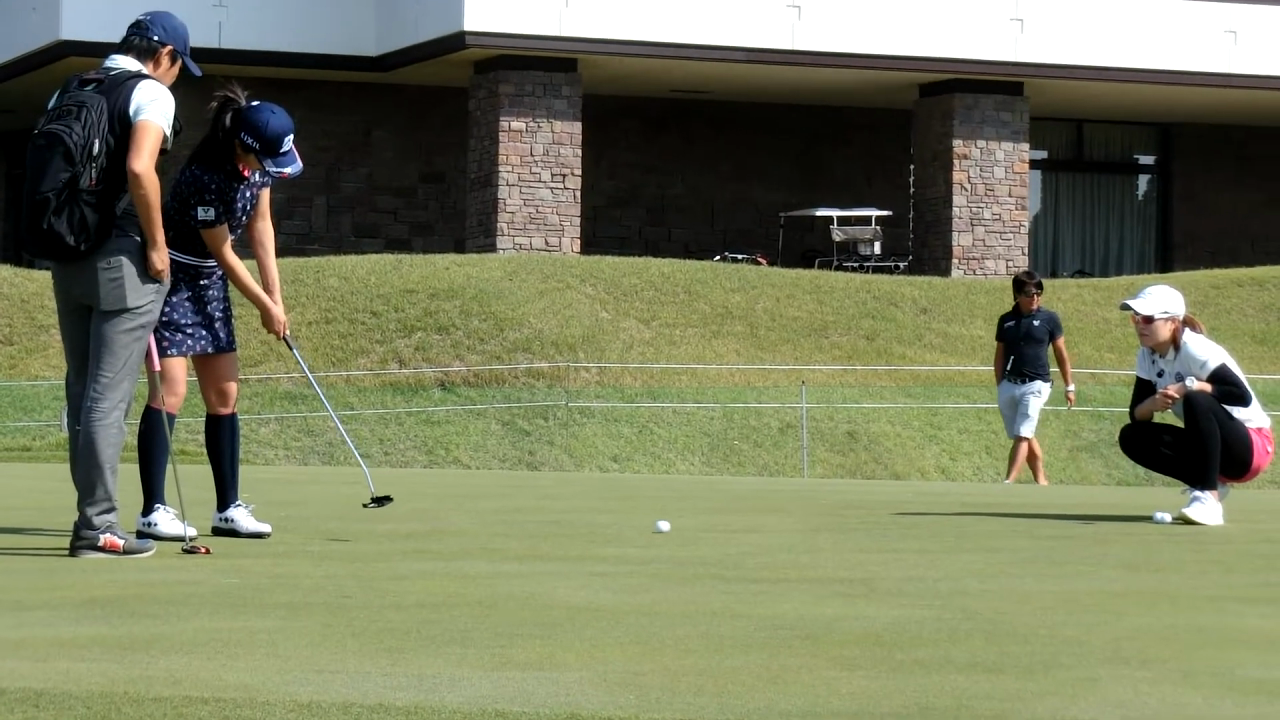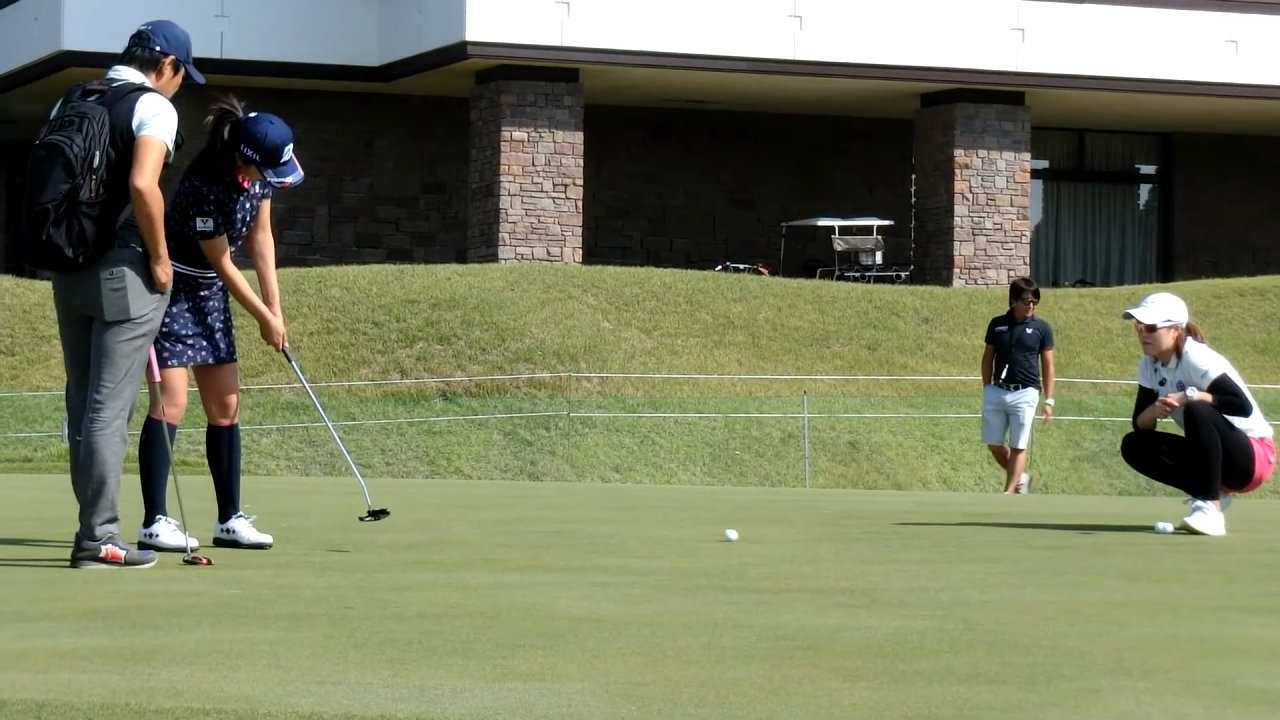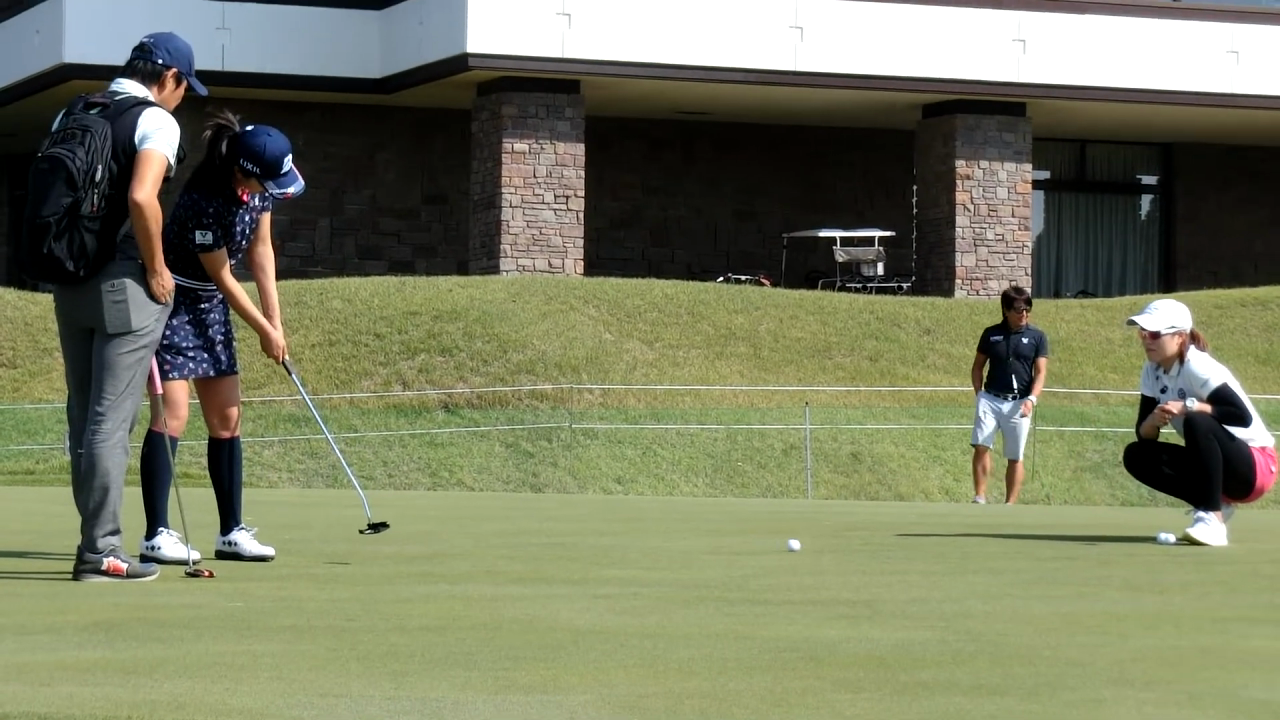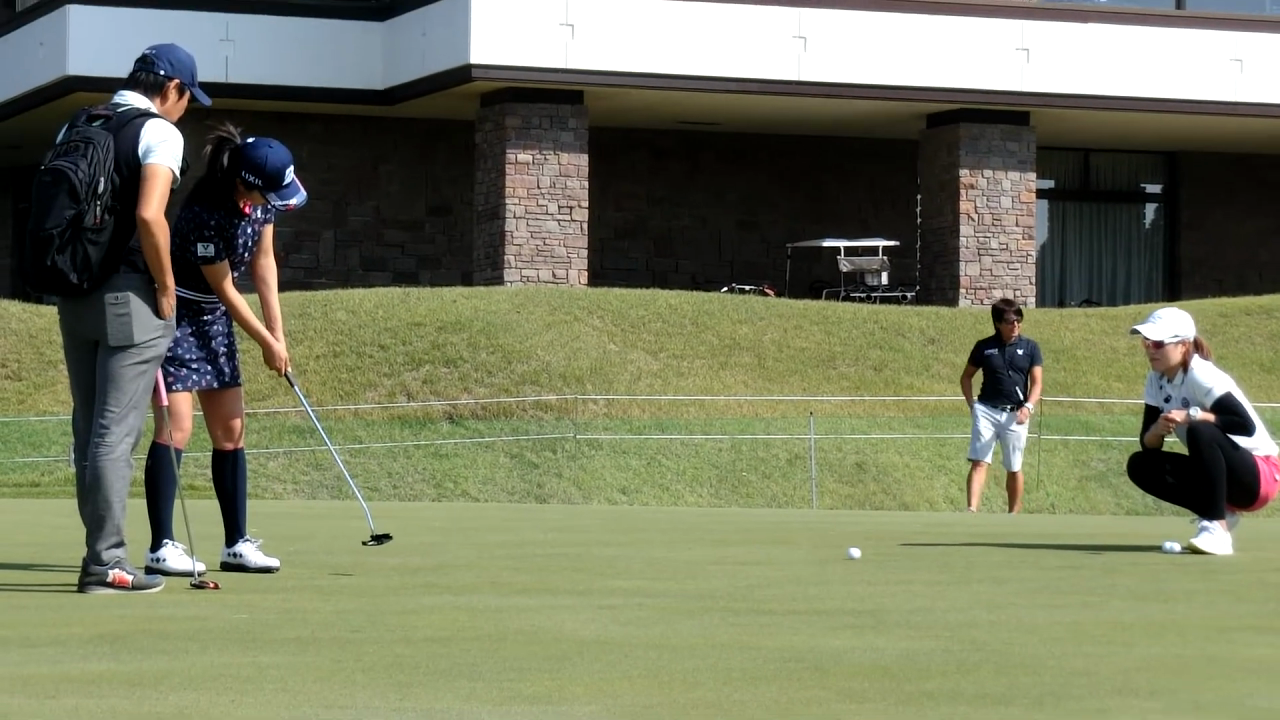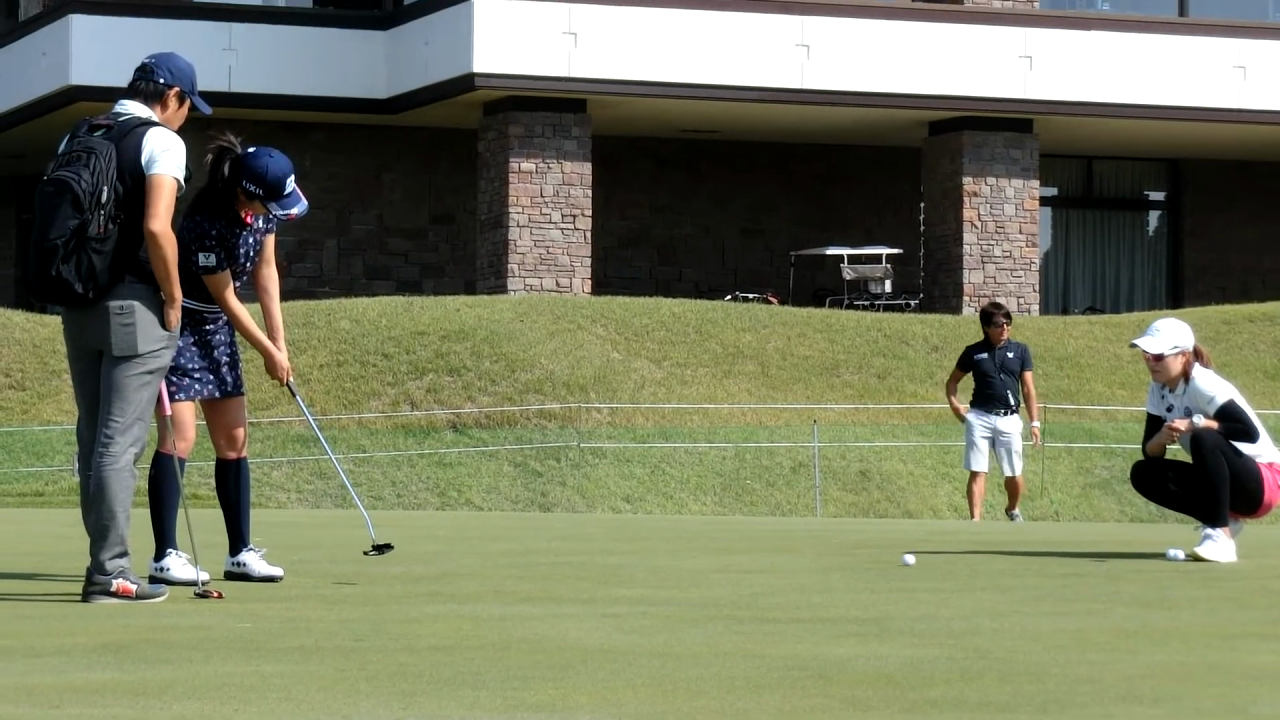
dt=0.2s
person 1, frame 1
left shoulder: (70, 92)
right shoulder: (151, 92)
left elbow: (46, 171)
right elbow: (139, 169)
left wrist: (67, 232)
right wrist: (157, 243)
left hip: (68, 256)
right hip: (120, 257)
left knee: (82, 392)
right knee: (108, 397)
left ankle: (92, 516)
right ankle: (98, 527)
person 1, frame 2
left shoulder: (71, 102)
right shoulder: (154, 105)
right elbow: (141, 184)
right wrist: (160, 258)
left hip: (69, 268)
right hip: (122, 268)
left knee: (83, 403)
right knee: (109, 408)
left ankle: (95, 526)
right ankle: (99, 538)
person 1, frame 3
left shoulder: (72, 114)
right shoulder: (156, 120)
right elbow: (140, 198)
right wrist: (157, 271)
left hip: (70, 281)
right hip: (122, 281)
left knee: (84, 415)
right knee: (110, 419)
left ankle: (96, 538)
right ankle: (100, 551)
person 1, frame 4
right shoulder: (159, 131)
right elbow: (148, 216)
right wrist: (166, 288)
left hip: (75, 293)
right hip: (127, 295)
left knee: (89, 428)
right knee: (115, 431)
left ankle: (102, 551)
right ankle: (106, 563)
person 1, frame 5
right shoulder: (161, 139)
right elbow: (156, 228)
right wrist: (173, 300)
left hip: (79, 304)
right hip: (131, 303)
left knee: (93, 438)
right knee: (119, 441)
left ankle: (106, 560)
right ankle: (109, 571)
person 2, frame 1
left shoulder: (260, 162)
right shoulder: (205, 176)
left elbow: (261, 224)
right elbow: (224, 252)
left wrist: (276, 294)
right wrist: (265, 306)
left hip: (211, 282)
right hip: (173, 279)
left knee: (225, 395)
right knee: (171, 392)
left ankle: (229, 508)
right ankle: (153, 511)
person 2, frame 2
left shoulder: (260, 173)
right shoulder: (204, 186)
left elbow: (261, 236)
right elbow: (223, 263)
left wrist: (275, 306)
right wrist: (265, 318)
left hip: (211, 293)
right hip: (174, 289)
left knee: (225, 406)
right knee: (171, 403)
left ankle: (230, 519)
right ankle: (154, 522)
person 2, frame 3
left shoulder: (260, 187)
right shoulder: (204, 199)
left elbow: (261, 249)
right elbow: (223, 276)
left wrist: (276, 319)
right wrist: (265, 332)
left hip: (212, 305)
right hip: (174, 302)
left knee: (227, 418)
right knee: (173, 415)
left ankle: (232, 532)
right ankle: (156, 534)
person 2, frame 4
left shoulder: (262, 198)
right shoulder: (205, 212)
left elbow: (263, 260)
right elbow: (225, 288)
left wrist: (278, 331)
right wrist: (266, 343)
left hip: (214, 317)
right hip: (176, 314)
left knee: (230, 430)
right knee: (177, 426)
left ankle: (237, 543)
right ankle: (162, 546)
person 2, frame 5
left shoulder: (264, 208)
right shoulder: (207, 222)
left elbow: (265, 269)
right elbow: (227, 298)
left wrist: (280, 341)
right wrist: (269, 353)
left hip: (217, 327)
right hip: (179, 324)
left knee: (234, 439)
right knee: (180, 436)
left ankle: (241, 552)
right ankle: (165, 556)
person 3, frame 1
left shoulder: (1196, 349)
right shoulder: (1147, 355)
left elbow: (1243, 396)
right elbow: (1136, 415)
left wrist: (1189, 385)
right wrist: (1152, 403)
right hip: (1211, 447)
left knee: (1197, 400)
right knee: (1132, 437)
left ankle: (1209, 499)
right ankle: (1211, 486)
person 3, frame 2
left shoulder: (1197, 358)
right shoulder: (1150, 363)
left elbow: (1243, 406)
right elbow: (1139, 424)
left wrist: (1189, 395)
right wrist: (1152, 411)
right hip: (1214, 456)
left knee: (1198, 411)
right knee: (1134, 445)
left ankle: (1210, 509)
right ankle: (1212, 495)
person 3, frame 3
left shoulder: (1198, 367)
right shoulder: (1152, 371)
left elbow: (1242, 417)
right elbow: (1144, 435)
left wrist: (1188, 405)
right wrist: (1153, 419)
right hip: (1215, 466)
left knee: (1197, 422)
right knee: (1136, 455)
left ankle: (1213, 520)
right ankle: (1216, 504)
person 3, frame 4
left shoulder: (1201, 376)
right shoulder: (1156, 380)
left elbow: (1246, 425)
right elbow: (1148, 445)
left wrist: (1191, 415)
right wrist: (1157, 429)
right hip: (1219, 474)
left knee: (1200, 431)
right knee: (1140, 465)
left ankle: (1217, 529)
right ankle: (1219, 514)
person 3, frame 5
left shoulder: (1203, 384)
right shoulder: (1159, 390)
left elbow: (1250, 432)
right elbow: (1150, 453)
left wrist: (1195, 422)
right wrist: (1160, 438)
right hip: (1222, 482)
left knee: (1204, 439)
right knee: (1143, 473)
left ankle: (1221, 537)
right ankle: (1225, 521)
person 4, frame 1
left shoulder: (1049, 319)
right shoulder: (1006, 320)
left elbow: (1061, 354)
left wrist: (1069, 386)
right wrist: (999, 385)
left hip: (1035, 386)
right hip: (1009, 385)
left knee: (1023, 436)
right knee: (1024, 437)
left ankle: (1008, 484)
right ankle: (1041, 483)
person 4, frame 2
left shoulder: (1042, 328)
right shoulder: (997, 324)
left elbow: (1048, 366)
right elbow: (987, 359)
left wrist: (1048, 400)
right wrist: (987, 388)
left hip: (1025, 394)
right hip: (996, 392)
left knee: (1018, 447)
right knee: (994, 444)
left ankle: (1009, 494)
right ankle: (1020, 477)
person 4, frame 3
left shoulder: (1037, 337)
right shoulder: (990, 334)
left elbow: (1040, 373)
right elbow: (977, 367)
left wrist: (1031, 400)
right wrist: (979, 394)
left hip: (1018, 404)
right hip: (990, 400)
left knee: (1015, 458)
right knee: (981, 449)
left ankle: (1009, 506)
right ankle: (979, 498)
person 4, frame 4
left shoulder: (1030, 347)
right shoulder: (983, 347)
left elbow: (1036, 382)
right elbow: (966, 376)
left wrist: (1028, 406)
right wrist: (970, 402)
left hip: (1015, 415)
right hip: (986, 411)
left knee: (1014, 469)
right knee: (979, 463)
left ankle: (1014, 514)
right ankle: (972, 511)
person 4, frame 5
left shoulder: (1020, 351)
right shoulder: (973, 352)
left elbow: (1028, 388)
right elbow: (952, 381)
left wrist: (1035, 421)
right wrist: (955, 405)
left hip: (1010, 420)
right hip: (980, 418)
left knee: (1014, 474)
right knee: (977, 472)
left ankle: (1013, 510)
right ankle: (975, 521)
